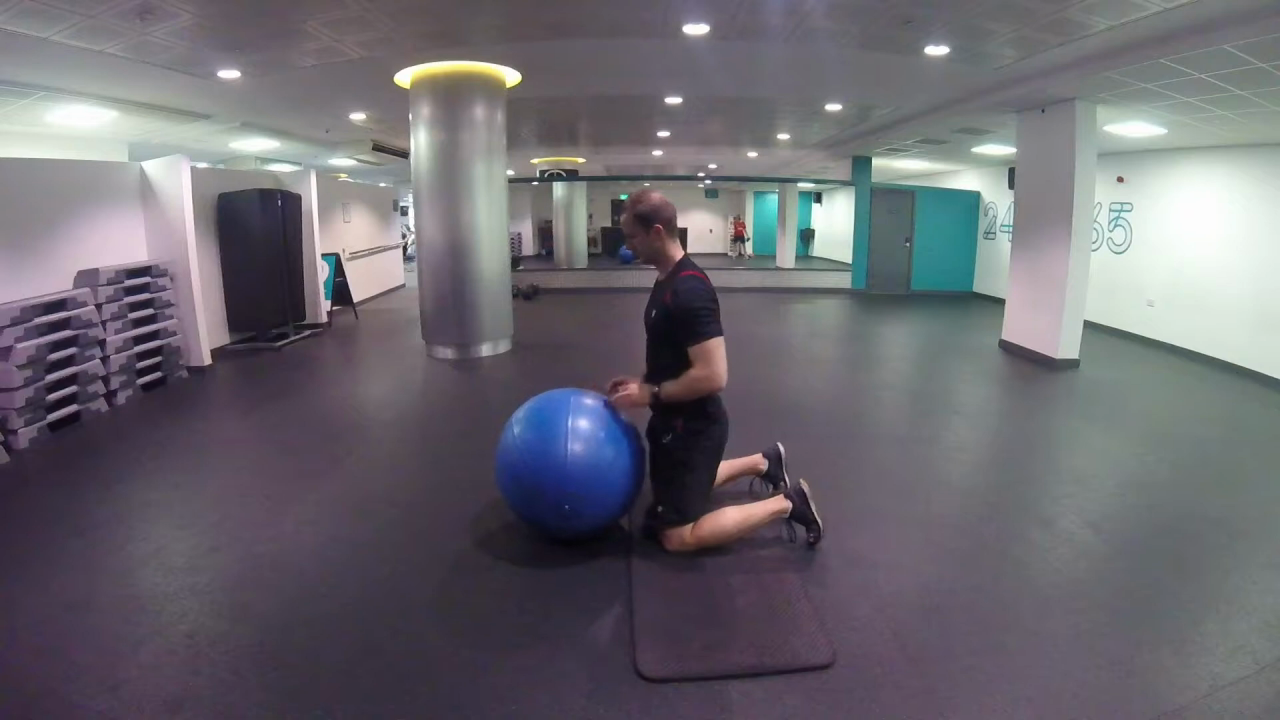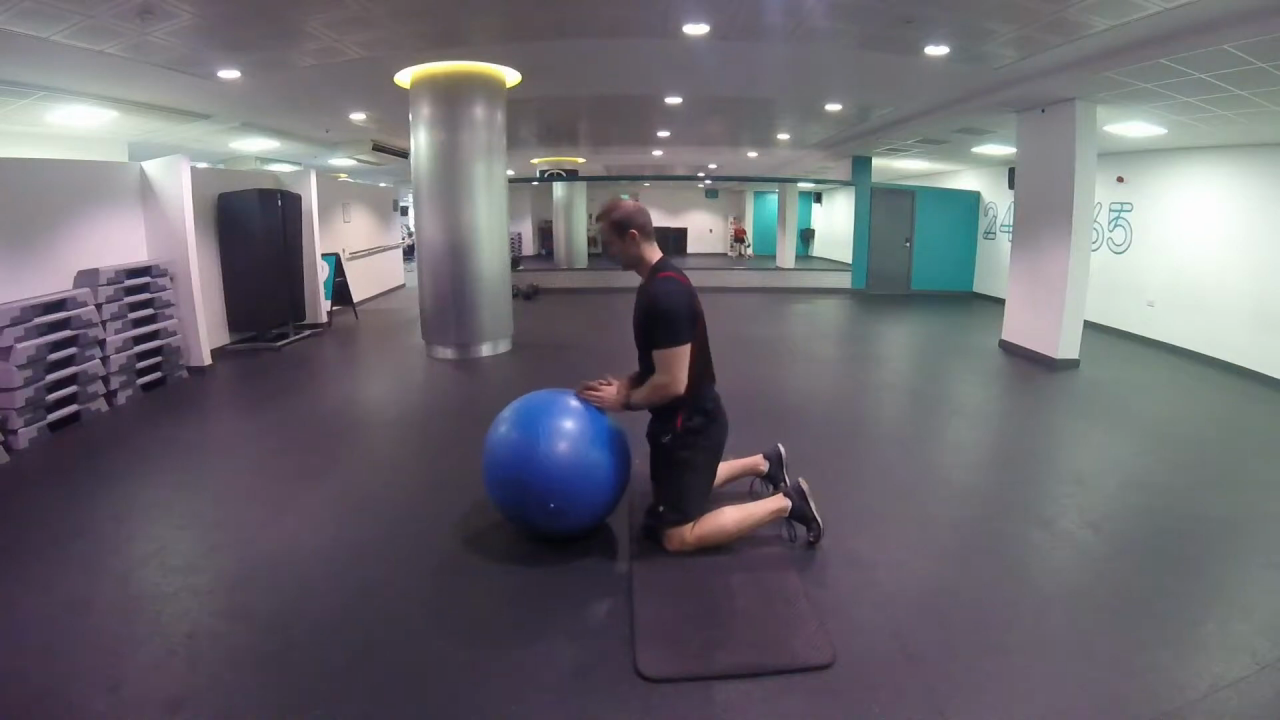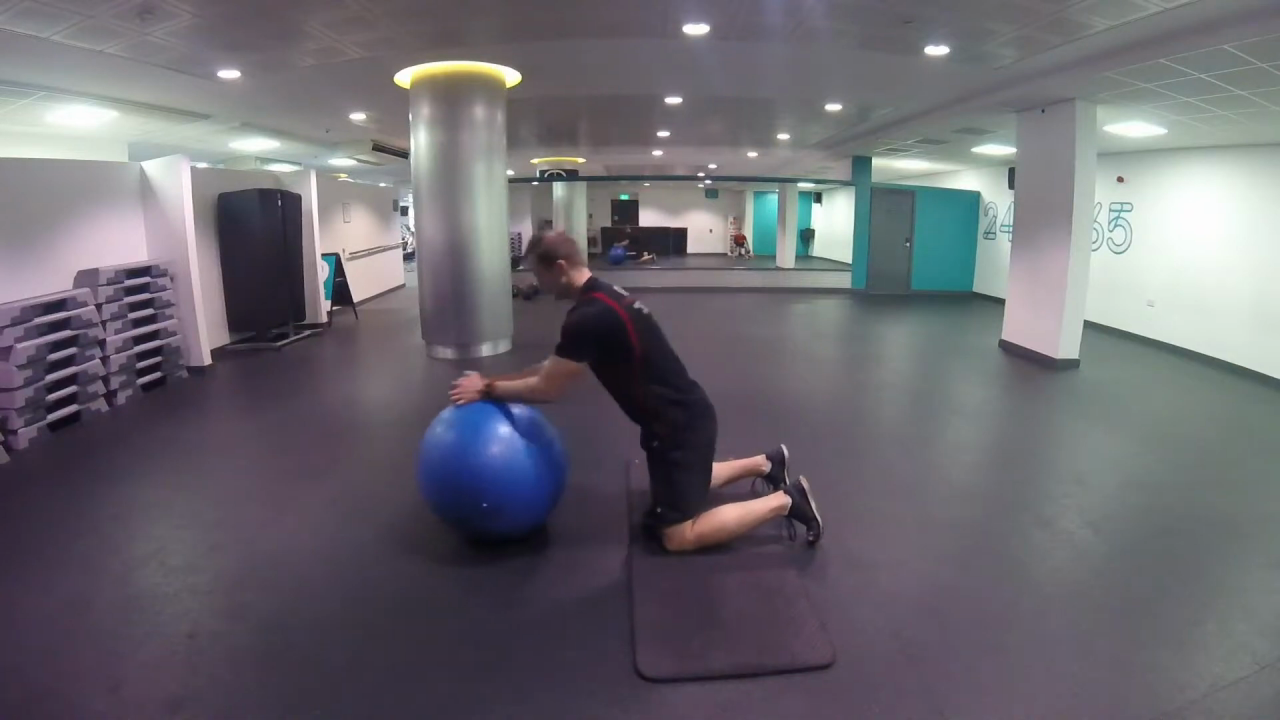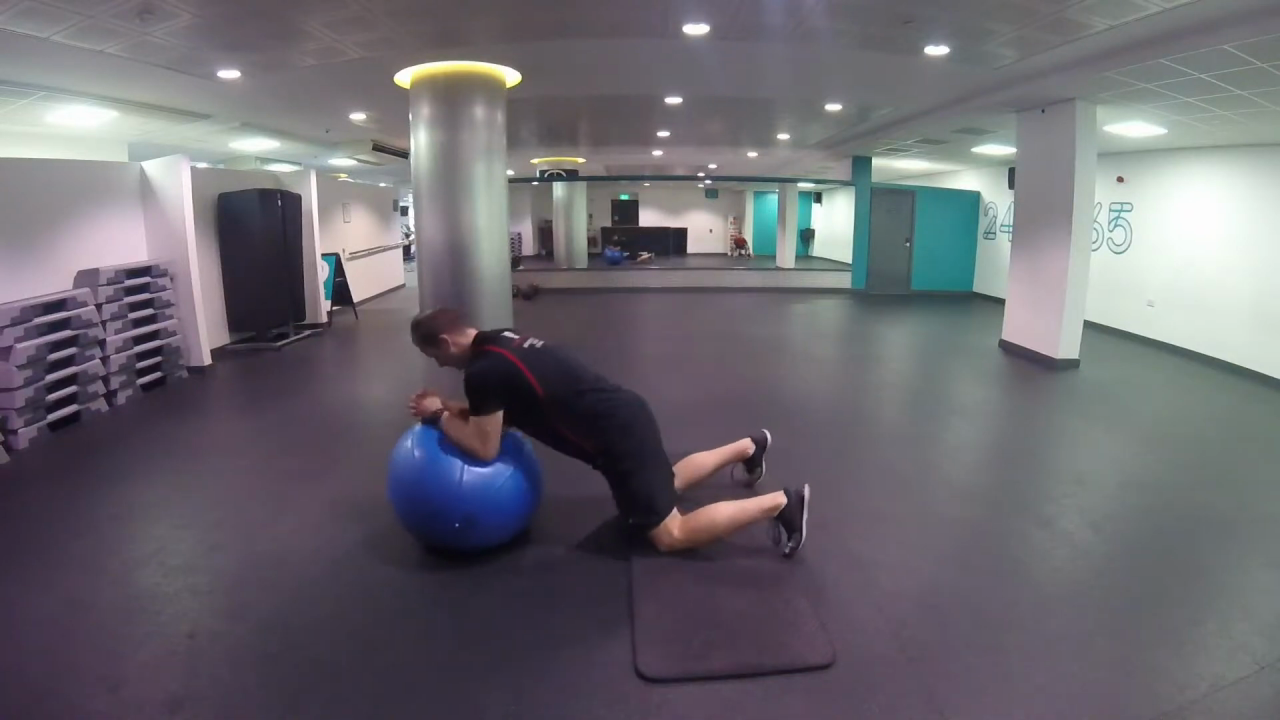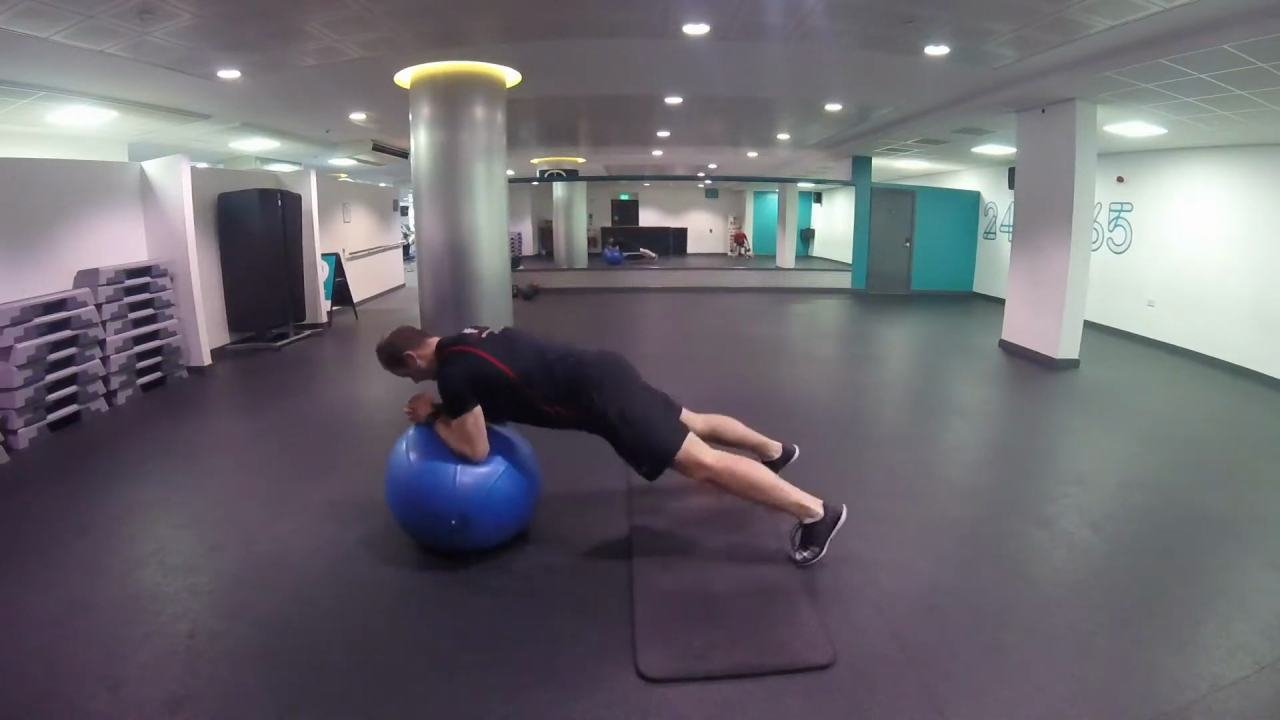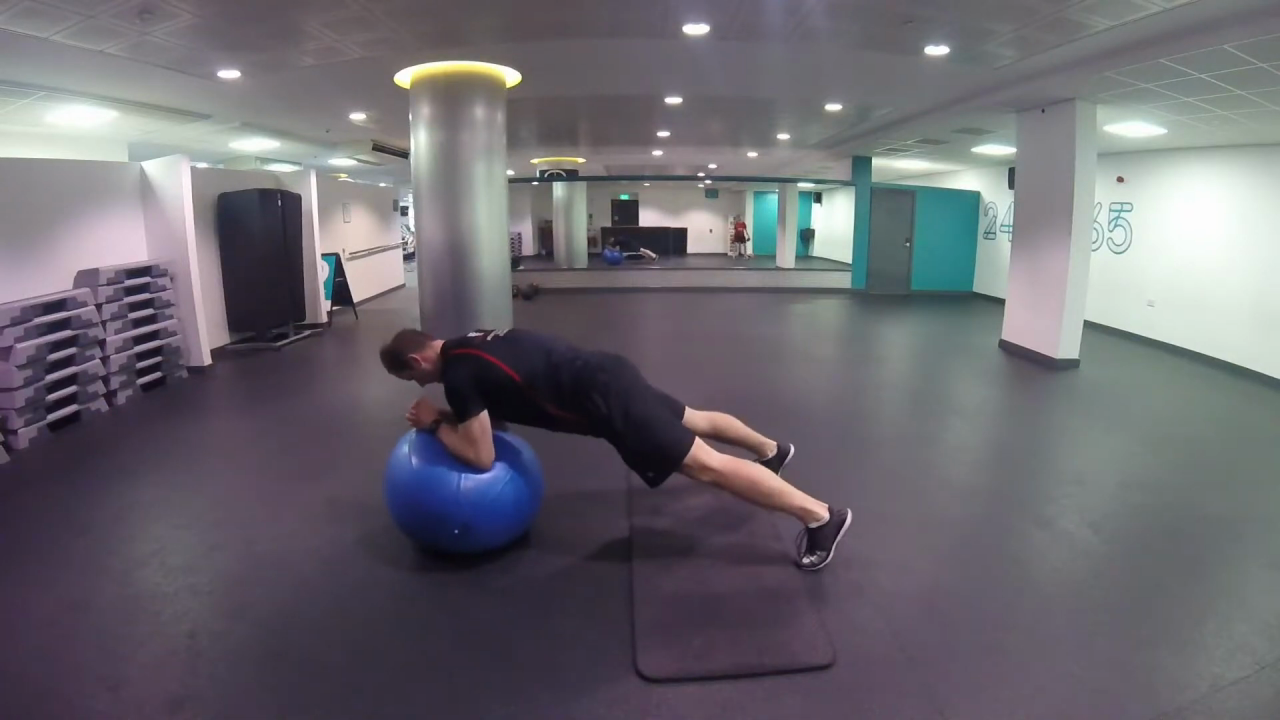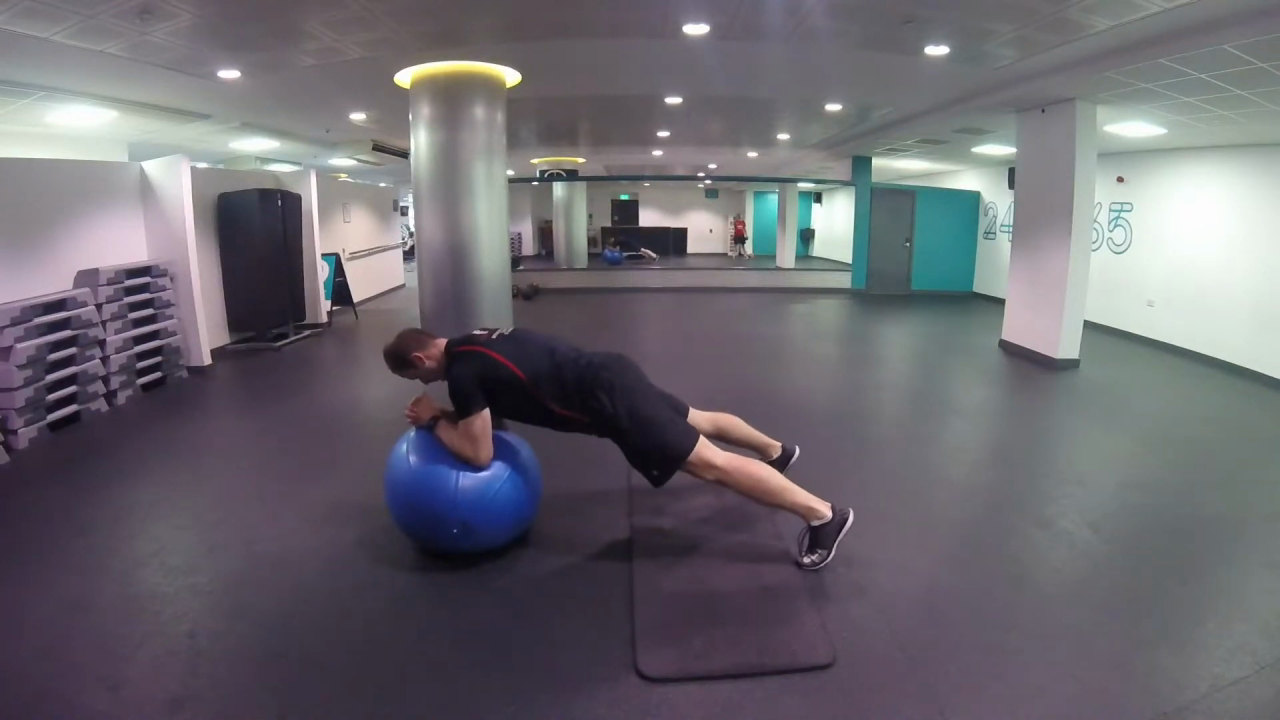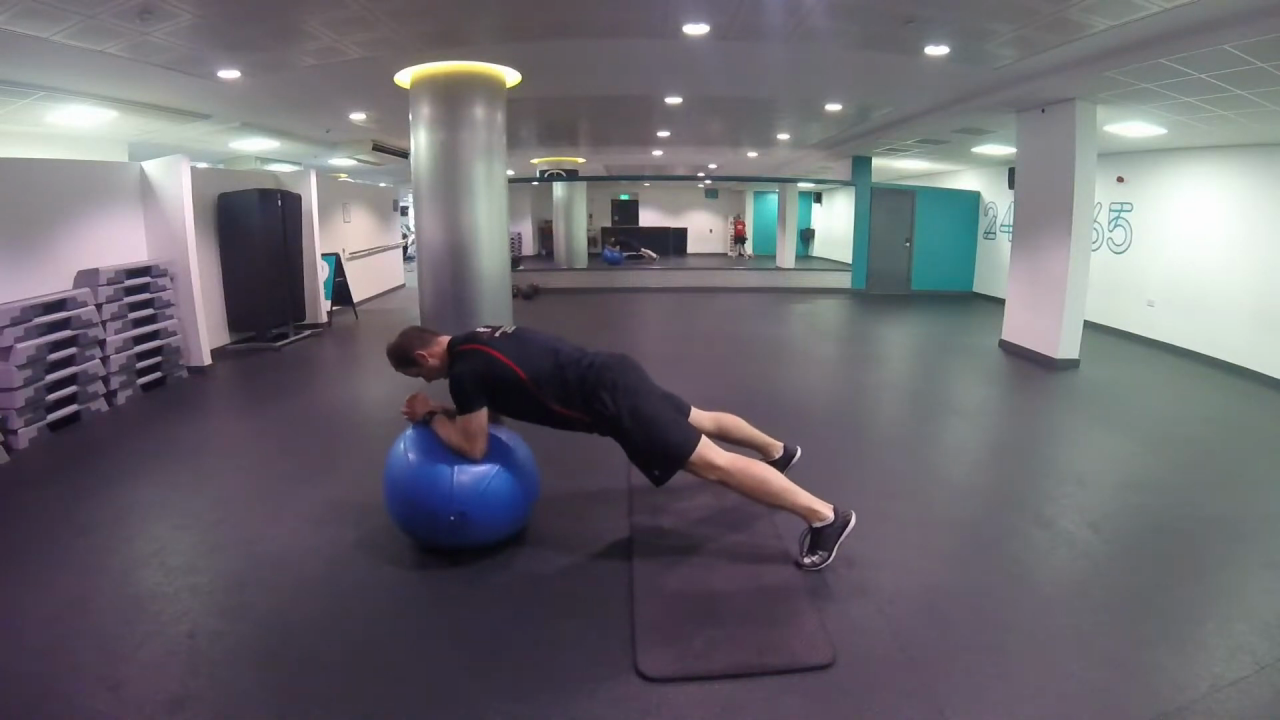
dt=0.5s
person 1, frame 1
left shoulder: (688, 292)
right shoulder: (669, 280)
left elbow: (712, 376)
left wrist: (650, 394)
right wrist: (644, 382)
left hip: (690, 425)
right hip: (677, 418)
left knee: (676, 535)
left ankle: (785, 503)
right ankle: (763, 462)
person 1, frame 2
left shoulder: (664, 295)
right shoulder: (661, 281)
left elbow: (672, 383)
left wrist: (624, 400)
right wrist: (627, 384)
left hip: (690, 423)
right hip: (685, 417)
left knee: (677, 536)
left ankle: (784, 503)
right ankle: (763, 464)
person 1, frame 3
left shoulder: (589, 318)
right shoulder: (602, 296)
left elbow: (547, 389)
right elbow: (551, 371)
left wrist: (487, 389)
right wrist: (495, 382)
left hip: (678, 425)
right hip: (684, 414)
left knee: (678, 536)
right knee: (681, 486)
left ankle: (785, 500)
right ankle: (766, 465)
person 1, frame 4
left shoulder: (484, 370)
right shoulder: (503, 341)
left elbow: (485, 448)
right elbow: (495, 414)
left wrist: (438, 416)
right wrist: (451, 409)
left hip: (618, 435)
right hip: (625, 416)
left knee: (671, 535)
right knee: (667, 483)
left ankle: (780, 503)
right ankle: (748, 446)
person 1, frame 5
left shoulder: (453, 372)
right shoulder: (467, 341)
left elbow: (475, 450)
right elbow: (494, 405)
left wrist: (432, 418)
right wrist: (448, 411)
left hip: (601, 394)
right hip: (606, 371)
left knee: (699, 461)
right knee: (693, 424)
left ankle: (816, 513)
right ankle: (776, 451)
person 1, frame 6
left shoulder: (458, 373)
right shoulder: (472, 345)
left elbow: (481, 455)
right elbow: (492, 407)
left wrist: (434, 424)
right wrist: (449, 416)
left hip: (605, 400)
right hip: (609, 373)
left knee: (706, 465)
right knee: (696, 422)
left ankle: (821, 517)
right ankle: (772, 450)
person 1, frame 7
left shoulder: (462, 371)
right shoulder: (474, 343)
left elbow: (479, 453)
right elbow: (494, 405)
left wrist: (433, 420)
right wrist: (451, 415)
left hip: (610, 401)
right hip: (612, 375)
left knee: (710, 462)
right knee: (700, 422)
left ankle: (823, 515)
right ankle: (777, 450)
person 1, frame 8
left shoulder: (464, 369)
right shoulder: (476, 340)
left elbow: (474, 447)
right elbow: (500, 399)
left wrist: (429, 415)
right wrist: (447, 411)
left hip: (612, 402)
right hip: (615, 374)
left knee: (712, 463)
right knee: (702, 422)
left ankle: (824, 516)
right ankle: (778, 451)
